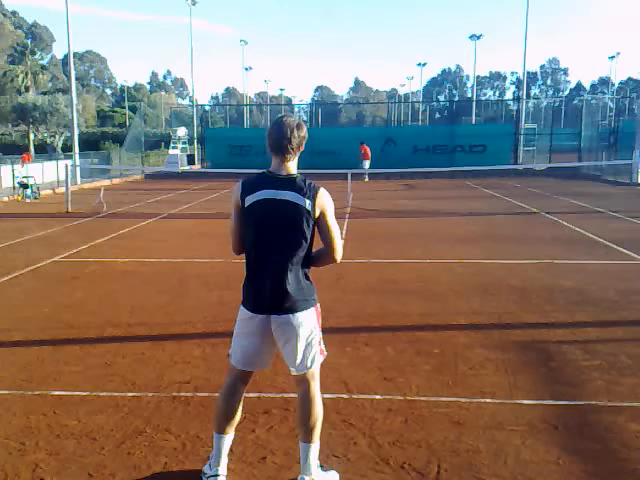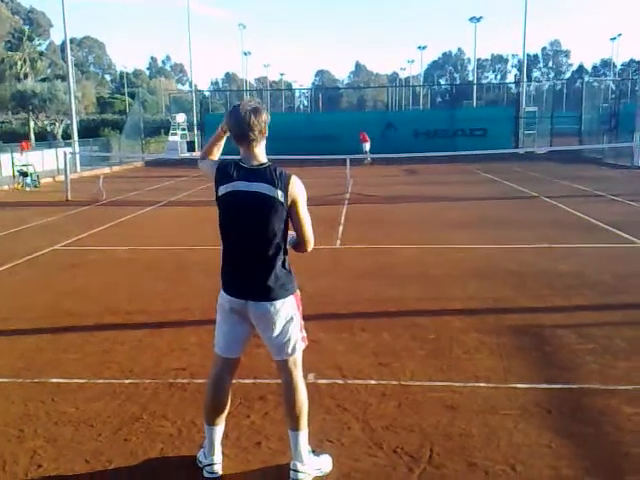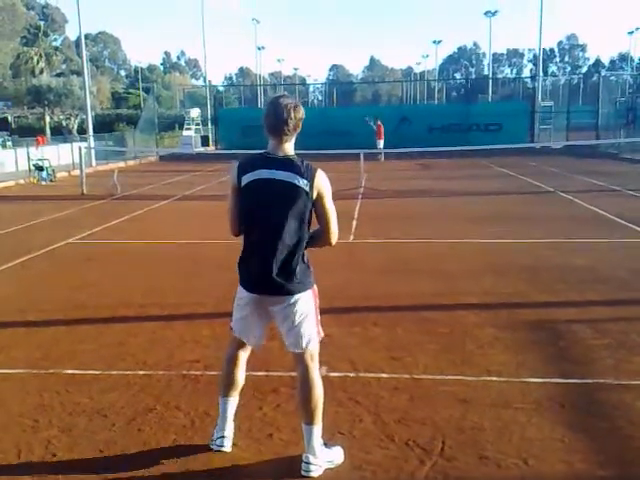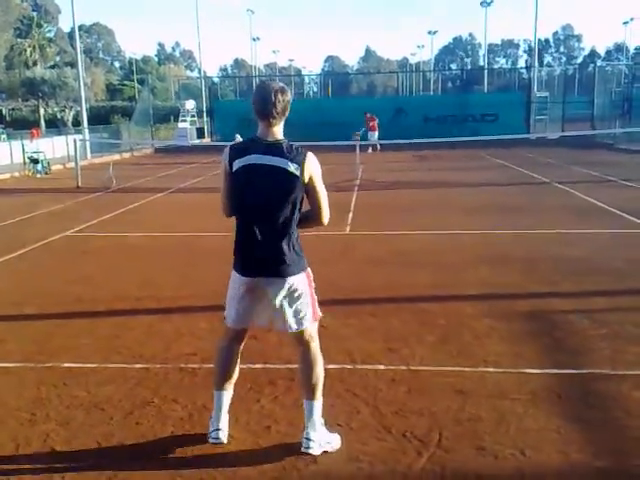
dt=0.7s
person 1, frame 1
left shoulder: (244, 189)
right shoulder: (317, 195)
left elbow: (237, 247)
right elbow: (333, 255)
left hip: (254, 304)
right hip: (297, 305)
left knee: (235, 380)
right knee: (308, 384)
person 1, frame 2
left shoulder: (221, 174)
right shoulder: (289, 183)
left elbow: (204, 158)
right elbow: (306, 244)
left wrist: (226, 124)
left hip: (233, 293)
right hip: (276, 294)
left knee: (222, 369)
right knee: (291, 372)
person 1, frame 3
left shoulder: (242, 170)
right shoulder: (314, 177)
left elbow: (235, 227)
right elbow: (330, 237)
left hip: (252, 283)
right hip: (294, 286)
left knee: (238, 349)
right knee: (308, 363)
left ankle: (223, 431)
person 1, frame 4
left shoulder: (233, 155)
right shoulder: (304, 160)
left elbow: (228, 209)
right elbow: (321, 217)
left hip: (247, 268)
right hip: (288, 269)
left knee: (232, 338)
right knee: (308, 344)
left ankle: (218, 423)
right ankle: (314, 432)
